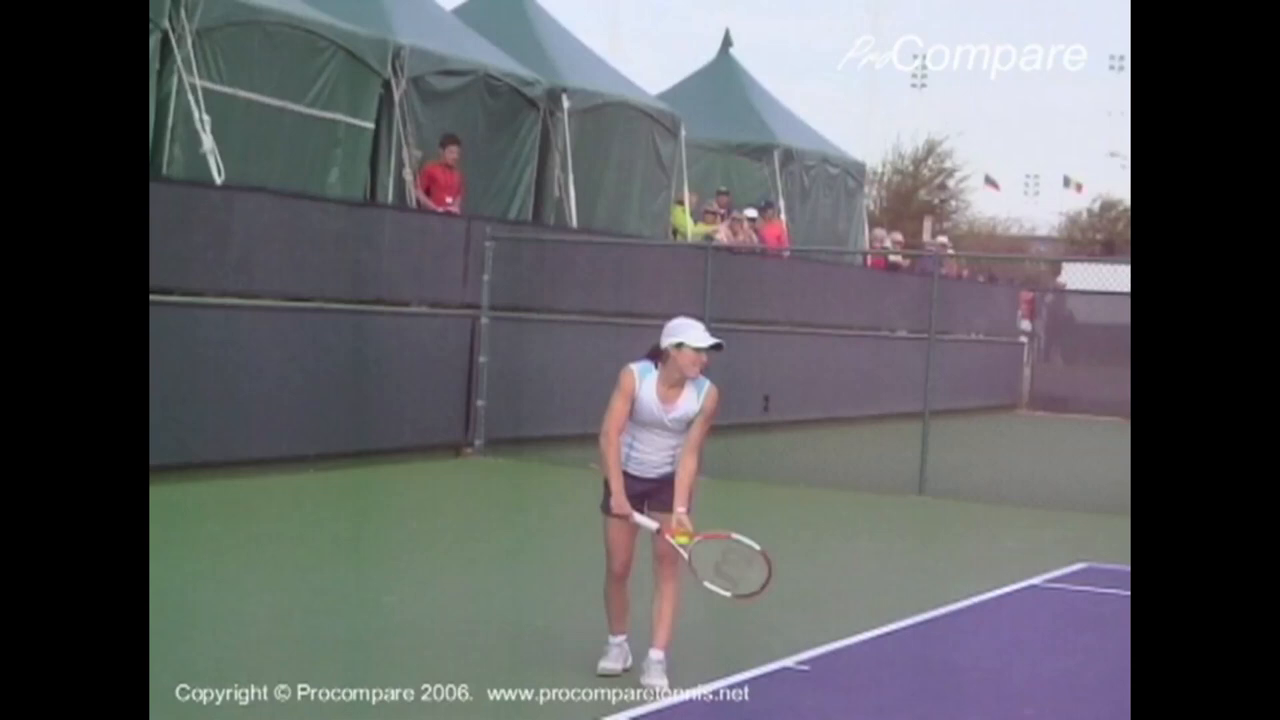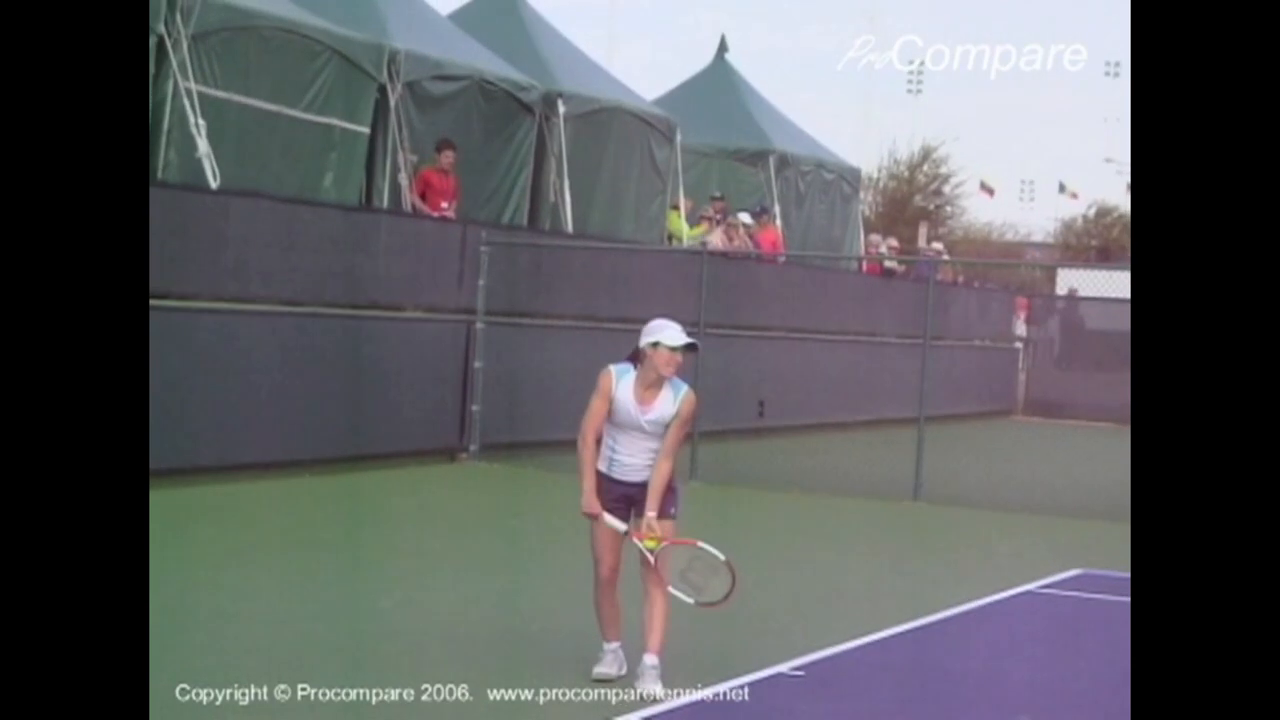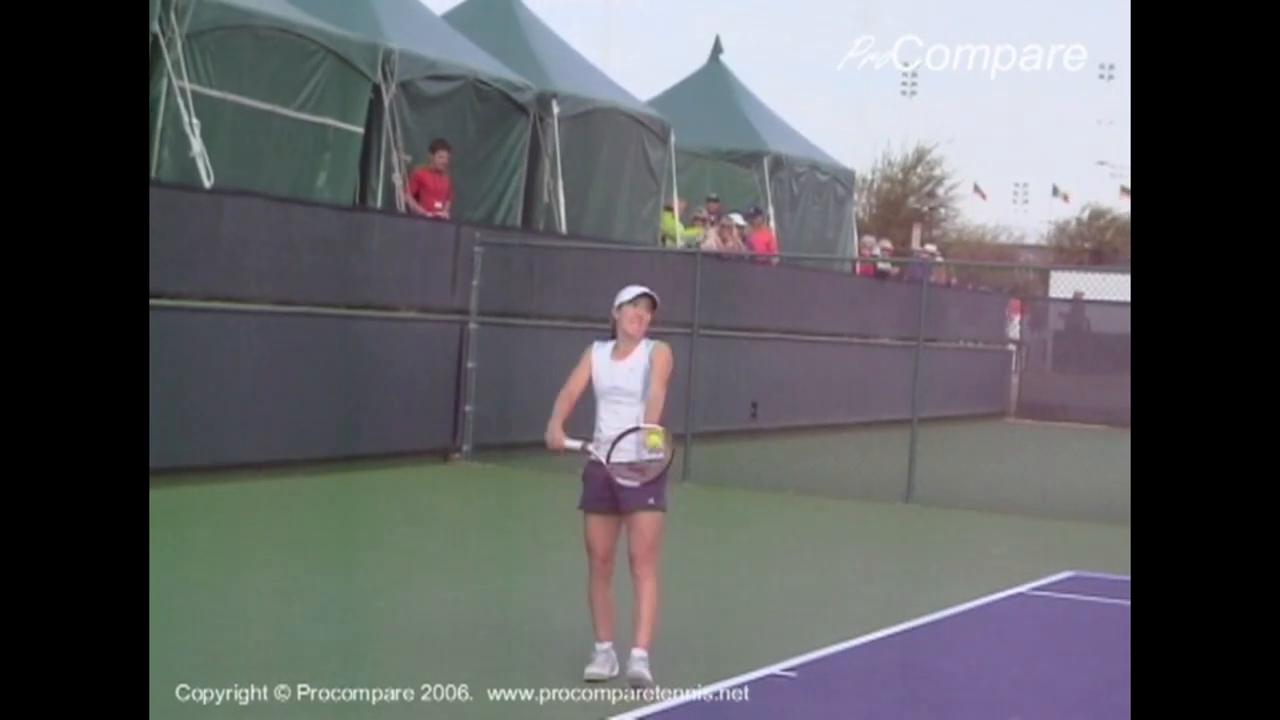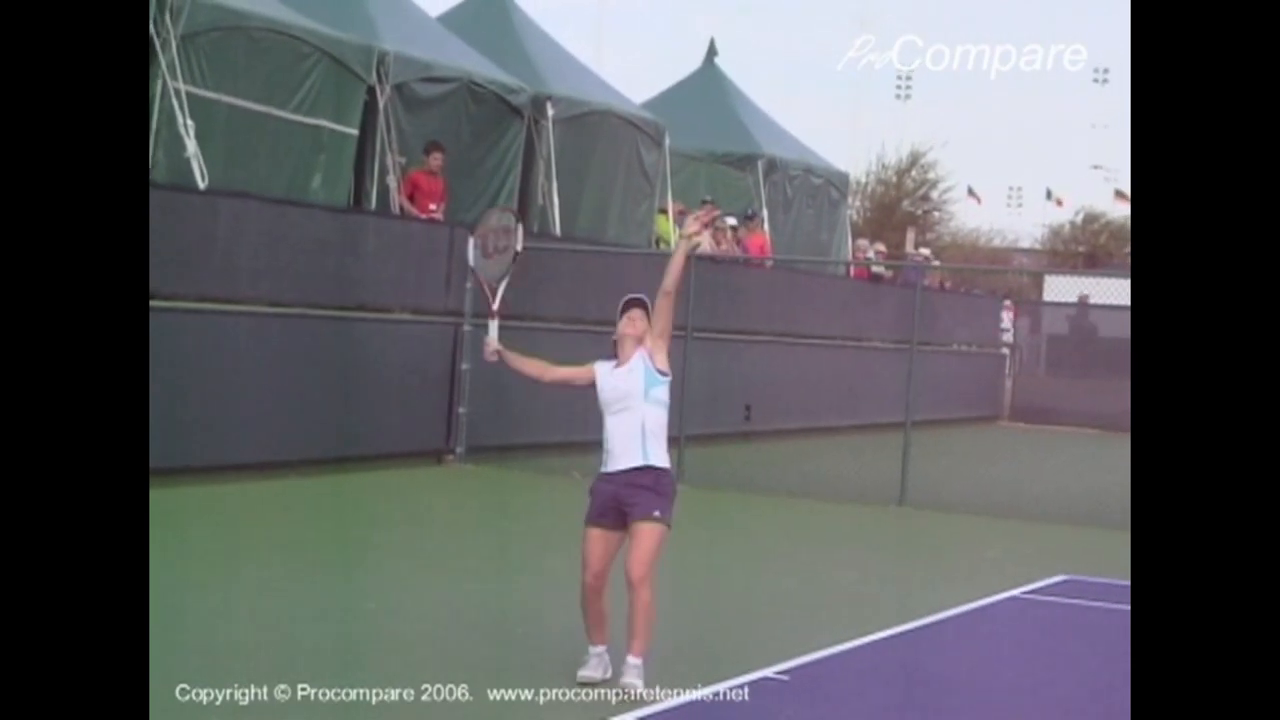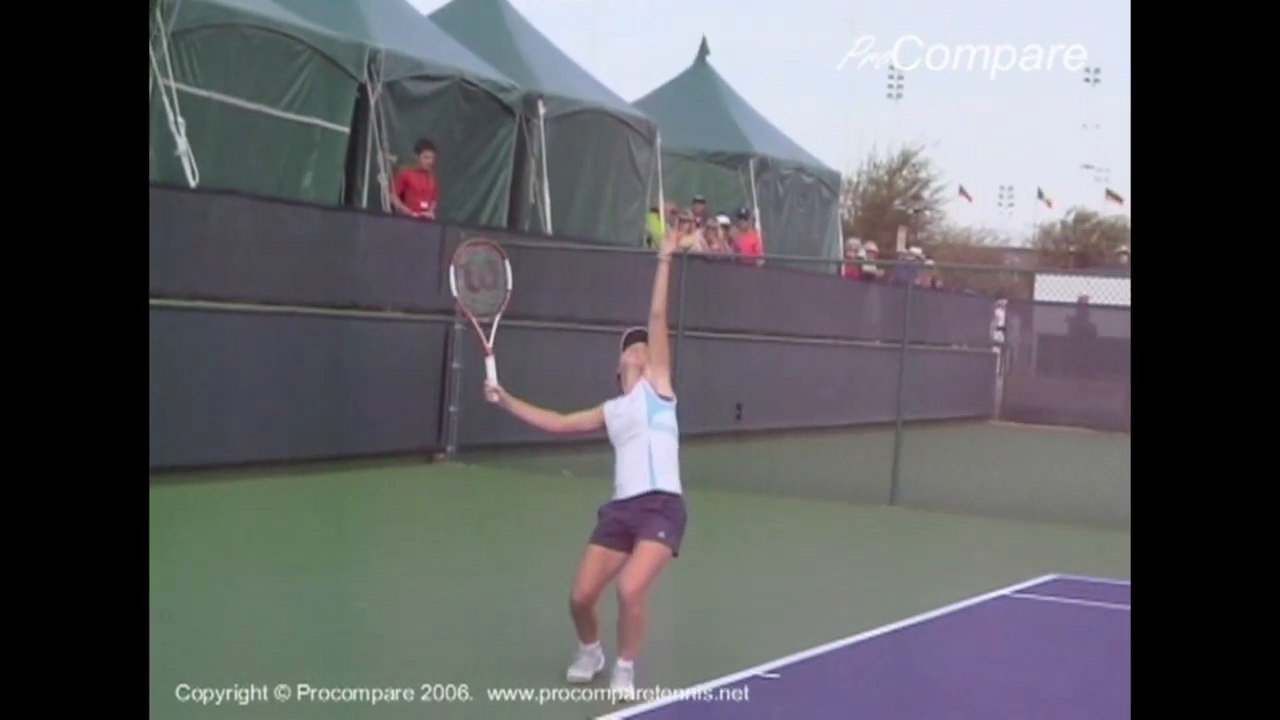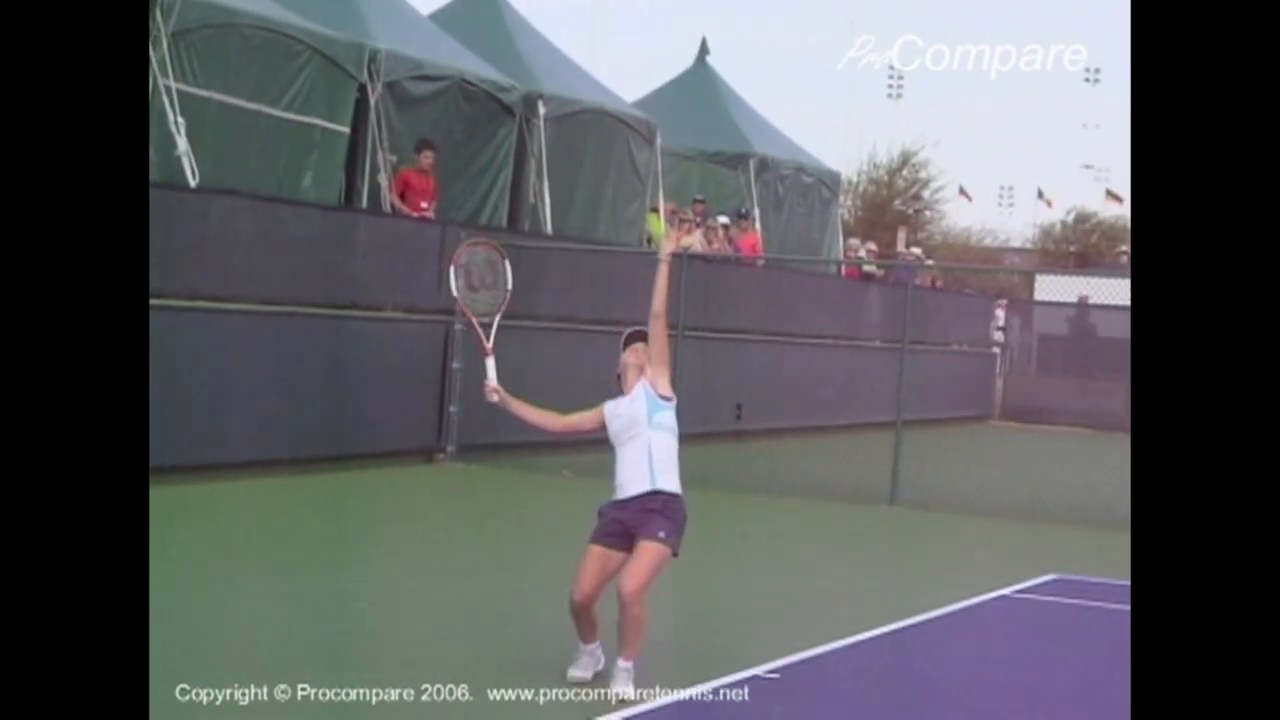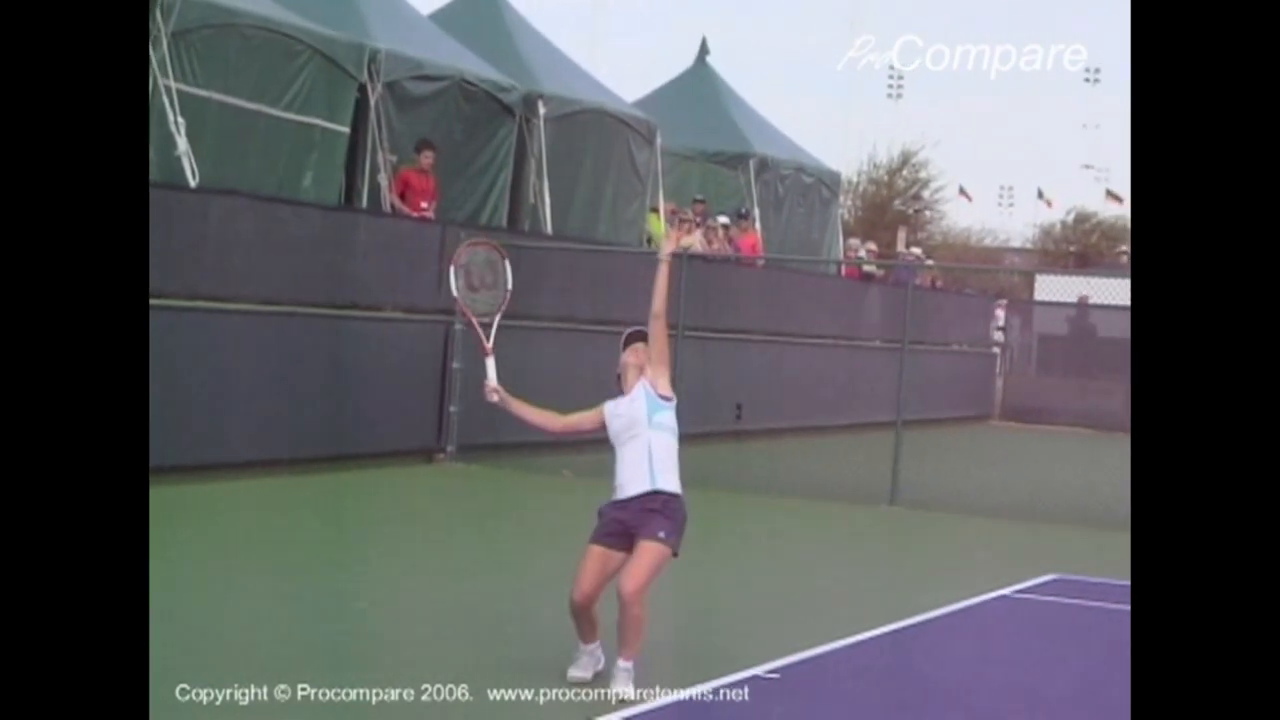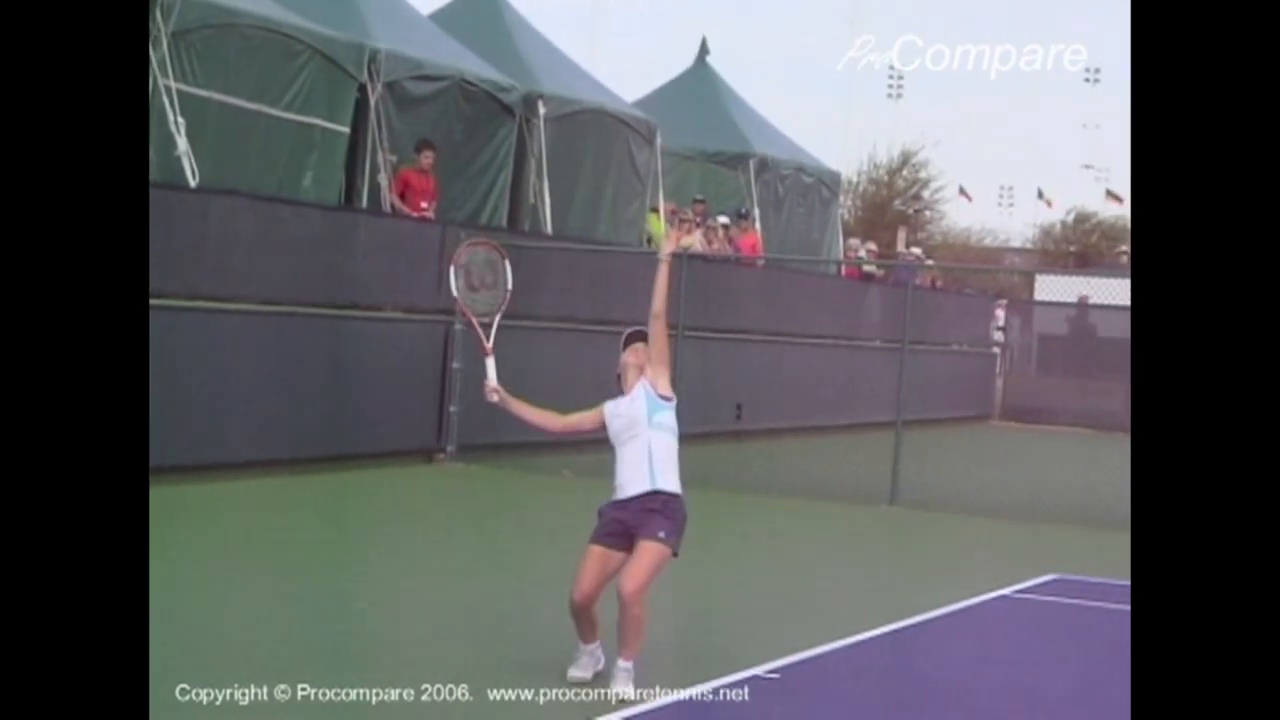
dt=0.4s
person 1, frame 1
left shoulder: (706, 395)
right shoulder: (634, 376)
left elbow: (689, 455)
right elbow: (609, 435)
left wrist: (680, 509)
right wrist: (617, 493)
left hip: (669, 480)
right hip: (626, 476)
left knee: (667, 565)
right knee: (617, 569)
left ankle: (656, 659)
right ankle: (617, 644)
person 1, frame 2
left shoulder: (683, 399)
right shoulder: (613, 378)
left elbow: (665, 458)
right elbow: (589, 435)
left wrist: (650, 513)
right wrist: (589, 490)
left hip: (657, 487)
right hip: (611, 483)
left knee: (656, 573)
right knee: (605, 573)
left ankle: (650, 665)
right ankle: (612, 652)
person 1, frame 3
left shoulder: (658, 354)
right shoulder: (596, 353)
left elbow: (656, 393)
right elbow: (569, 392)
left wrist: (649, 425)
right wrist: (555, 426)
right hip: (600, 468)
left knee: (643, 564)
right knee: (599, 563)
left ankle: (640, 657)
right ankle: (604, 650)
person 1, frame 4
left shoulder: (655, 355)
right shoulder: (602, 372)
left elbow: (667, 295)
right elbow: (550, 373)
left wrist: (685, 242)
right wrist: (504, 354)
left hip: (652, 482)
right hip: (610, 484)
left knee: (637, 575)
right knee: (591, 580)
left ankle: (634, 664)
right ankle: (598, 653)
person 1, frame 5
left shoulder: (657, 385)
right shoulder: (610, 410)
left elbow: (658, 317)
right elbow: (557, 422)
left wrist: (664, 259)
right wrist: (504, 398)
left hip: (661, 508)
right hip: (619, 509)
left knee: (630, 591)
right knee: (580, 597)
left ankle: (625, 668)
right ankle: (589, 651)
person 1, frame 6
left shoulder: (657, 384)
right shoulder: (610, 410)
left elbow: (657, 317)
right elbow: (557, 422)
left wrist: (664, 260)
right wrist: (505, 399)
left hip: (661, 507)
right hip: (619, 509)
left knee: (630, 591)
right knee: (581, 596)
left ankle: (625, 669)
right ankle: (589, 652)
person 1, frame 7
left shoulder: (657, 386)
right shoulder: (610, 410)
left elbow: (657, 318)
right elbow: (557, 422)
left wrist: (664, 260)
right wrist: (505, 400)
left hip: (661, 507)
right hip: (619, 509)
left knee: (630, 591)
right knee: (580, 597)
left ankle: (625, 669)
right ankle: (589, 652)
person 1, frame 8
left shoulder: (657, 384)
right shoulder: (610, 410)
left elbow: (657, 317)
right elbow: (557, 422)
left wrist: (664, 260)
right wrist: (505, 399)
left hip: (661, 507)
right hip: (620, 509)
left knee: (630, 591)
right knee: (581, 596)
left ankle: (625, 669)
right ankle: (590, 652)
